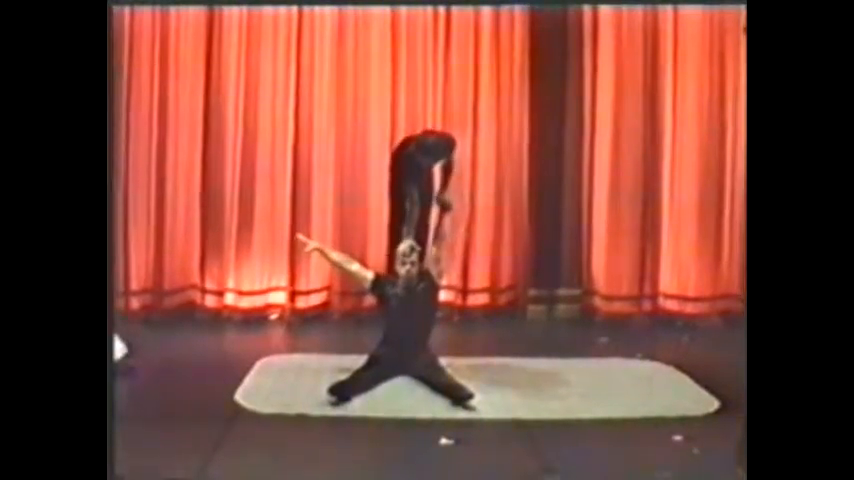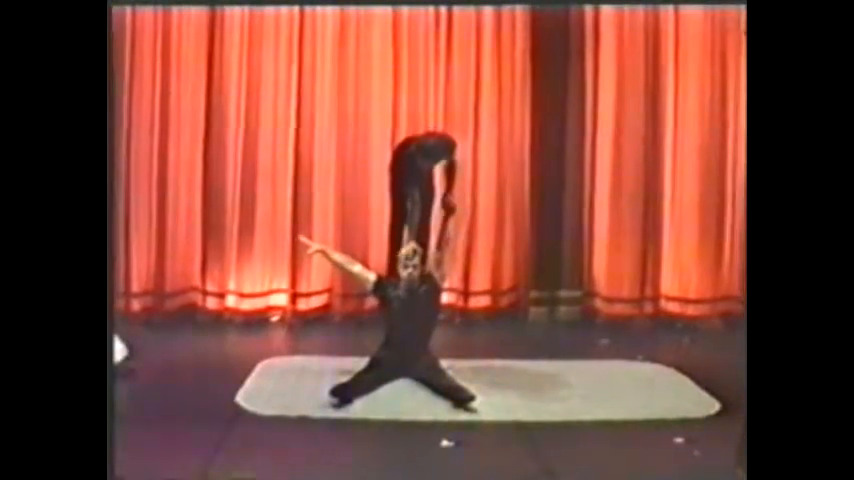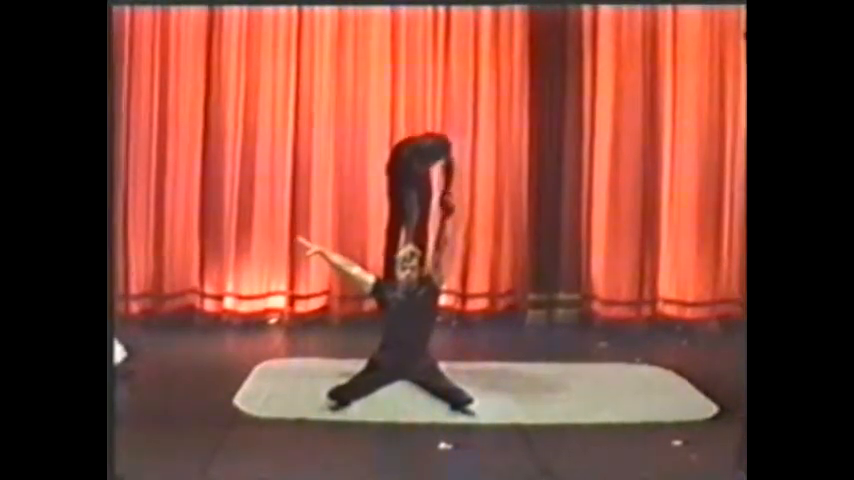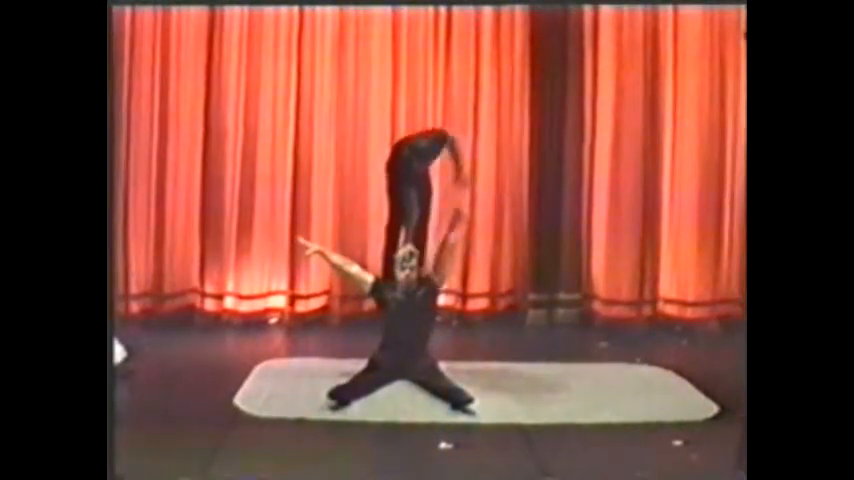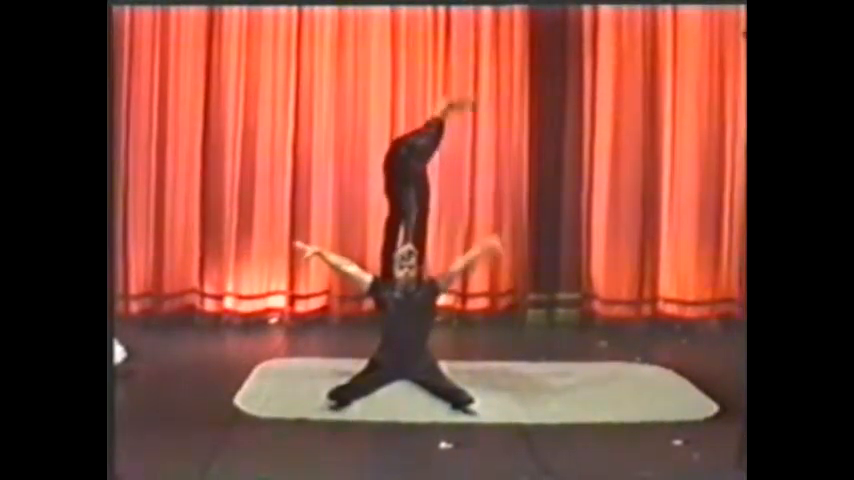
dt=0.2s
person 1, frame 1
left shoulder: (427, 284)
right shoulder: (386, 286)
left elbow: (437, 247)
right elbow: (351, 266)
left wrist: (442, 214)
right wrist: (320, 248)
left hip: (420, 356)
right hip: (388, 355)
left knee: (454, 391)
right knee: (353, 385)
left ankle: (461, 399)
right ankle: (341, 396)
person 1, frame 2
left shoulder: (430, 287)
right shoulder: (388, 289)
left elbow: (441, 251)
right elbow: (354, 267)
left wrist: (447, 216)
right wrist: (323, 250)
left hip: (421, 360)
right hip: (389, 359)
left knee: (459, 395)
right knee: (352, 389)
left ankle: (462, 402)
right ankle: (343, 398)
person 1, frame 3
left shoulder: (428, 290)
right shoulder: (387, 291)
left elbow: (440, 253)
right elbow: (352, 269)
left wrist: (445, 217)
right wrist: (322, 251)
left hip: (419, 362)
right hip: (388, 360)
left knee: (456, 398)
right knee: (351, 391)
left ankle: (461, 405)
right ankle: (340, 399)
person 1, frame 4
left shoulder: (428, 290)
right shoulder: (385, 290)
left elbow: (444, 256)
right elbow: (351, 268)
left wrist: (454, 226)
right wrist: (321, 250)
left hip: (420, 363)
right hip: (387, 361)
left knee: (457, 396)
right knee: (350, 391)
left ankle: (461, 405)
right ankle: (340, 400)
person 1, frame 5
left shoulder: (428, 291)
right shoulder: (383, 290)
left elbow: (456, 270)
right elbow: (350, 268)
left wrist: (482, 250)
right wrist: (320, 252)
left hip: (420, 362)
right hip: (386, 362)
left knee: (459, 398)
right knee: (349, 392)
left ankle: (462, 405)
right ankle: (340, 401)
person 2, frame 1
left shoulder: (446, 144)
right shoulder: (407, 155)
left elbow: (448, 163)
left wrist: (442, 192)
left hip: (422, 172)
right hip: (404, 172)
left knee: (422, 219)
right knee: (399, 216)
right ankle: (394, 268)
person 2, frame 2
left shoulder: (446, 145)
right shoulder: (407, 156)
left elbow: (451, 164)
left wrist: (448, 194)
left hip: (423, 174)
right hip: (404, 172)
left knee: (423, 220)
right knee: (400, 217)
right ankle: (393, 273)
person 2, frame 3
left shoulder: (441, 145)
right shoulder: (402, 158)
left elbow: (449, 164)
right elbow: (407, 209)
left wrist: (446, 194)
left hip: (419, 176)
right hip: (402, 175)
left knee: (421, 221)
right knee: (398, 218)
right ankle: (390, 276)
person 2, frame 4
left shoulder: (437, 140)
right shoulder: (400, 161)
left elbow: (451, 141)
right elbow: (408, 211)
left wrist: (459, 170)
left hip: (416, 173)
right hip: (403, 175)
left knee: (422, 217)
right knee: (398, 217)
right ankle: (389, 276)
person 2, frame 5
left shoulder: (429, 137)
right shoulder: (399, 157)
left elbow: (445, 112)
left wrist: (456, 105)
left hip: (412, 172)
right hip: (400, 176)
left knee: (421, 216)
right knee: (398, 216)
right ankle: (388, 275)
